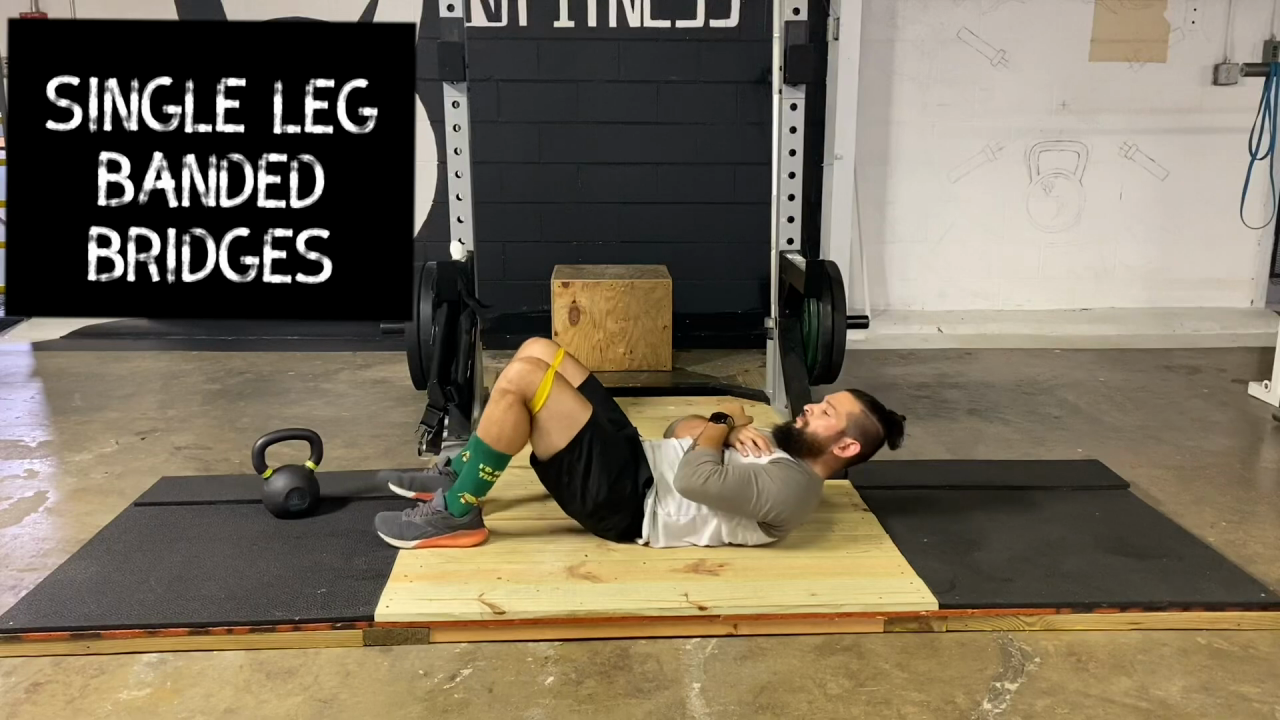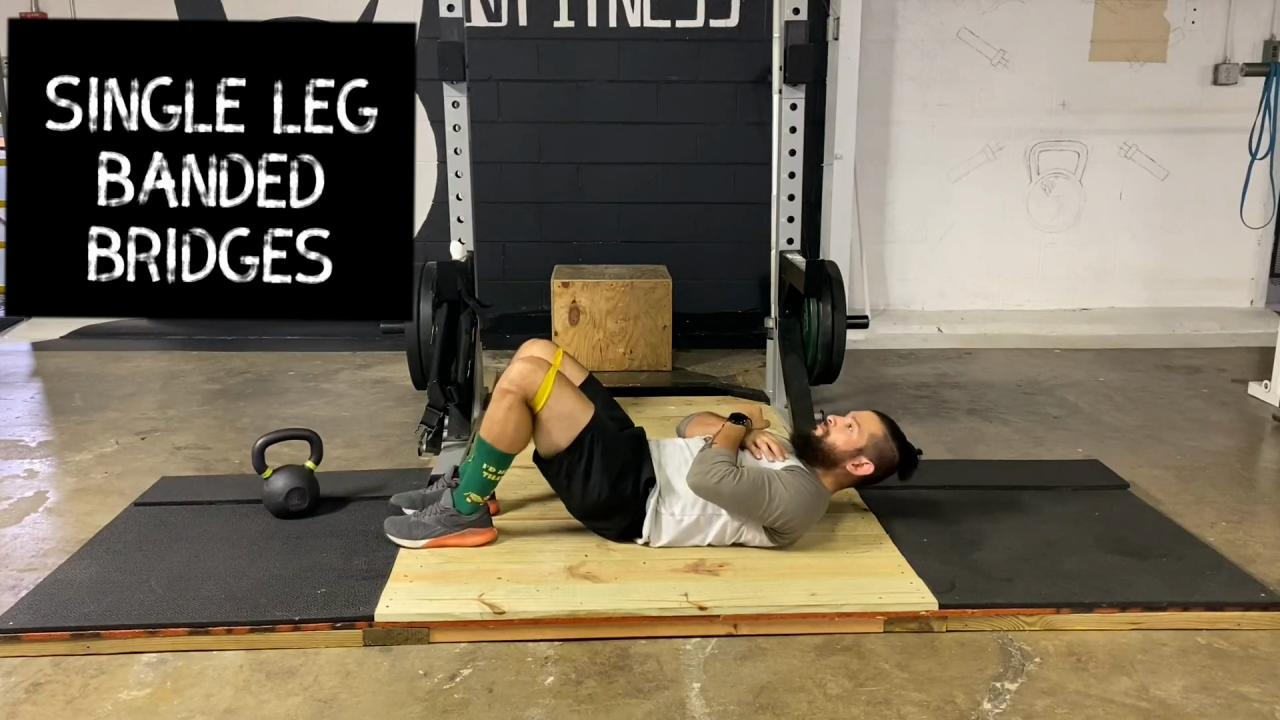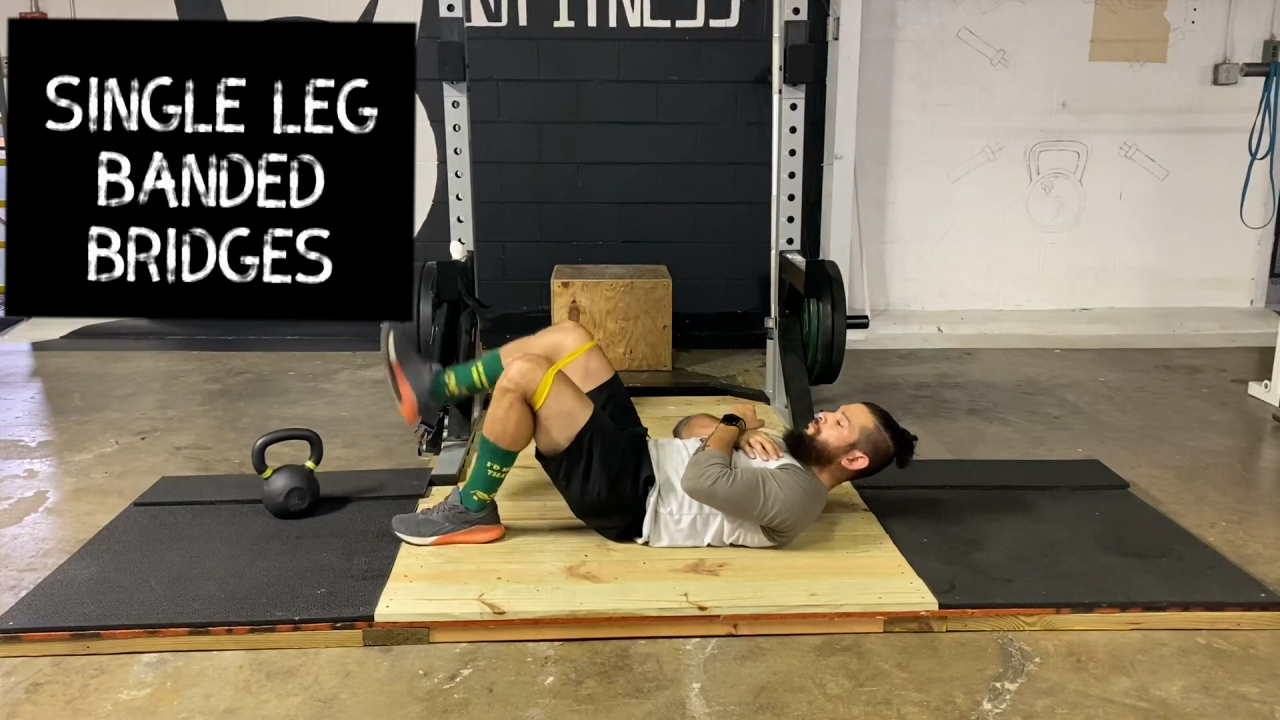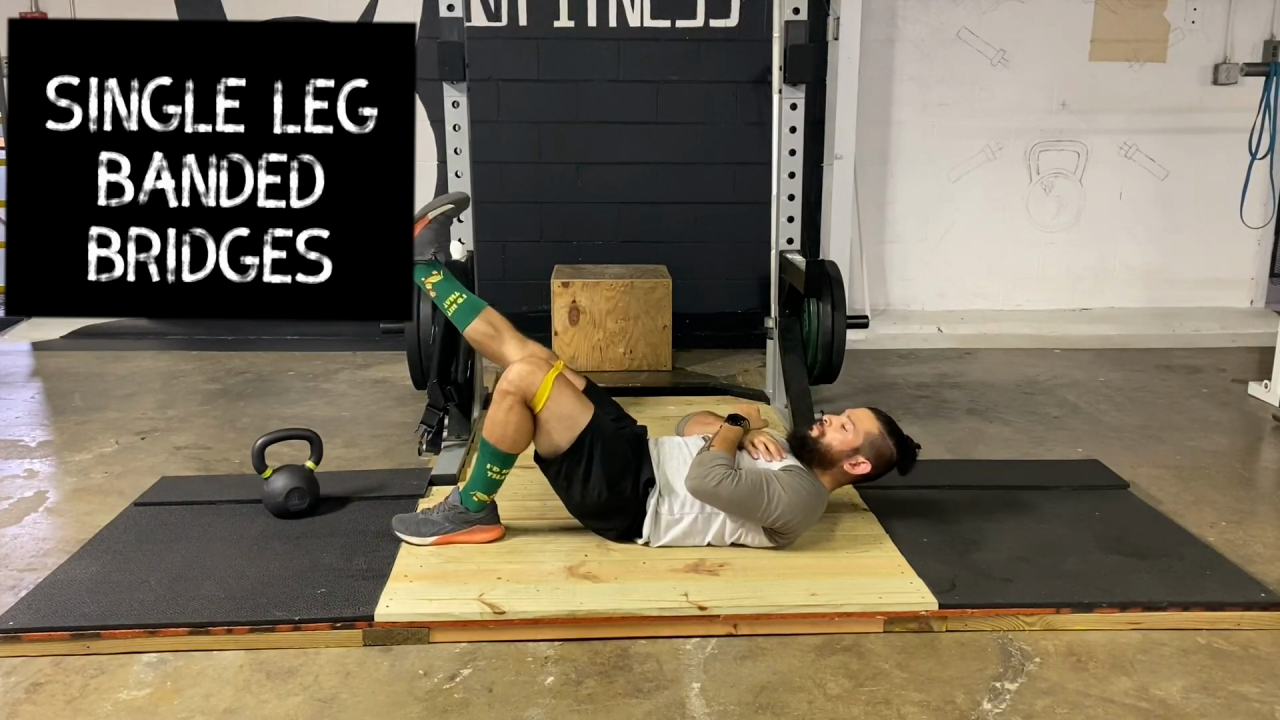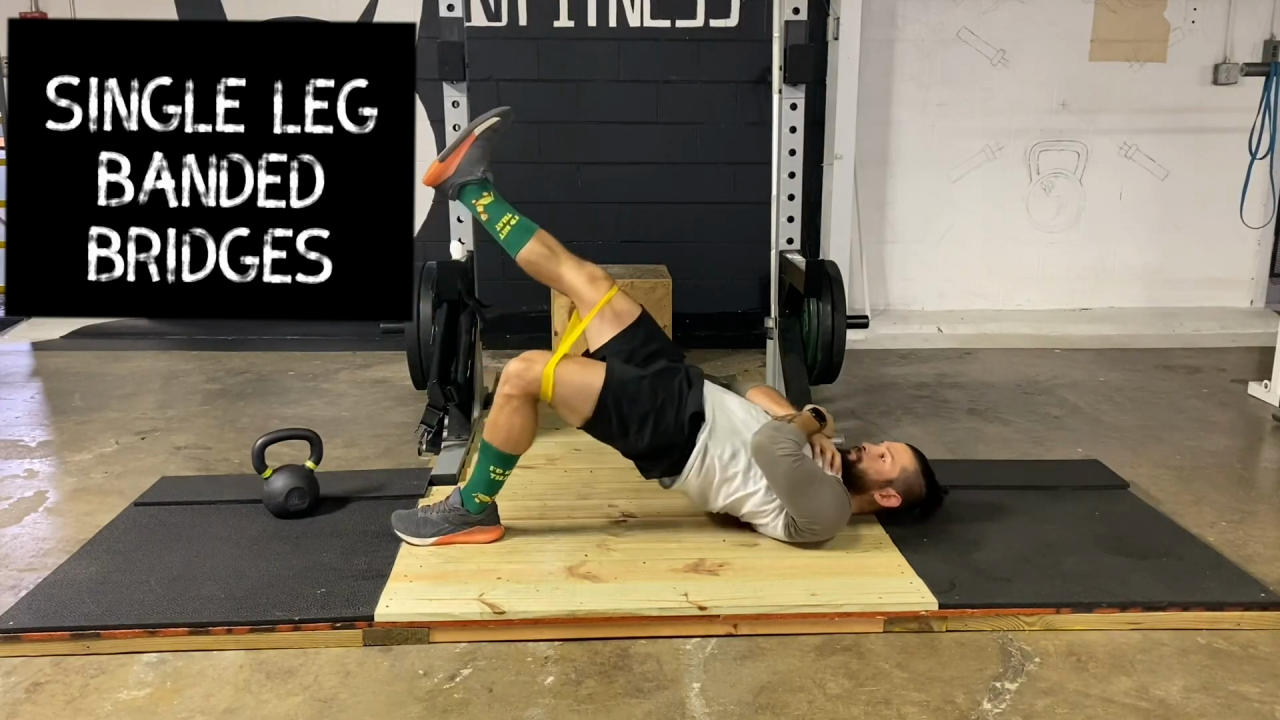
dt=1s
person 1, frame 1
left shoulder: (792, 487)
right shoulder: (779, 447)
left elbow: (695, 480)
right elbow: (679, 431)
left wrist: (724, 421)
right wrist: (733, 427)
left hip: (625, 500)
right hip: (634, 454)
left knee: (520, 379)
right knee: (538, 350)
left ankle: (457, 514)
right ankle: (459, 475)
person 1, frame 2
left shoulder: (798, 498)
right shoulder: (787, 456)
left elbow: (707, 477)
right elbow: (692, 426)
left wrist: (741, 423)
right wrist: (748, 430)
left hip: (627, 498)
right hip: (637, 453)
left knee: (522, 377)
right knee: (537, 352)
left ankle: (465, 513)
right ankle: (469, 482)
person 1, frame 3
left shoulder: (794, 496)
right shoulder: (787, 454)
left elbow: (701, 480)
right elbow: (689, 428)
left wrist: (734, 425)
right wrist: (742, 430)
left hip: (625, 498)
right hip: (639, 455)
left knee: (522, 375)
right knee: (566, 337)
left ankle: (472, 510)
right ankle: (433, 387)
person 1, frame 4
left shoulder: (797, 498)
right shoulder: (786, 453)
left elbow: (704, 480)
right elbow: (690, 425)
left wrist: (738, 423)
right wrist: (743, 429)
left hip: (626, 498)
right hip: (639, 453)
left knee: (522, 377)
right knee: (524, 352)
left ankle: (472, 511)
right ankle: (430, 269)
person 1, frame 5
left shoulder: (823, 510)
right shoulder: (820, 463)
left elbow: (769, 445)
right elbow: (751, 392)
left wrist: (811, 422)
right wrist: (809, 423)
left hip: (674, 428)
right hip: (683, 395)
left knee: (523, 374)
right knee: (585, 279)
left ankle: (473, 511)
right ankle: (472, 186)
